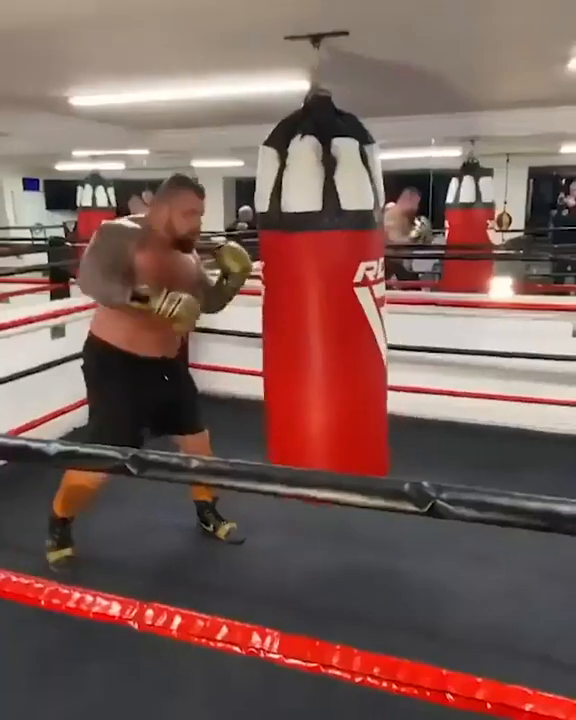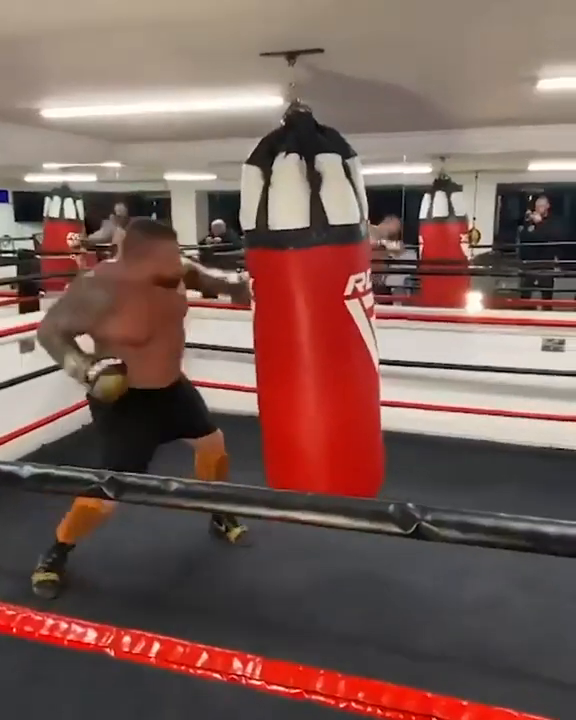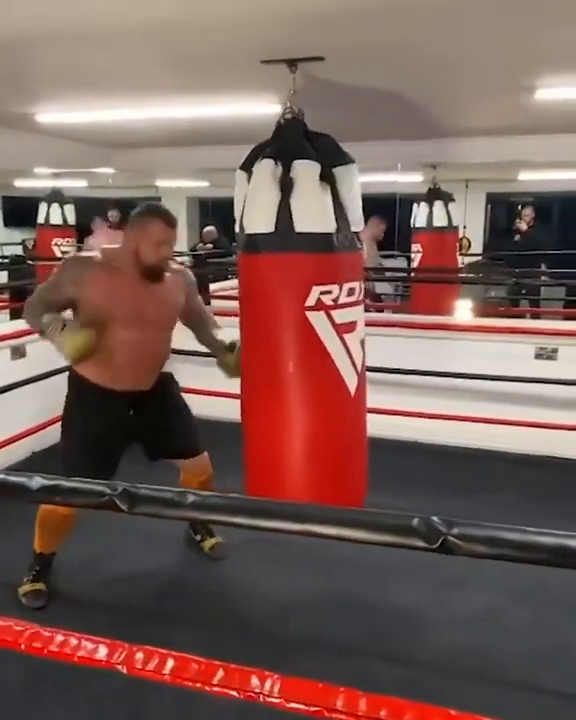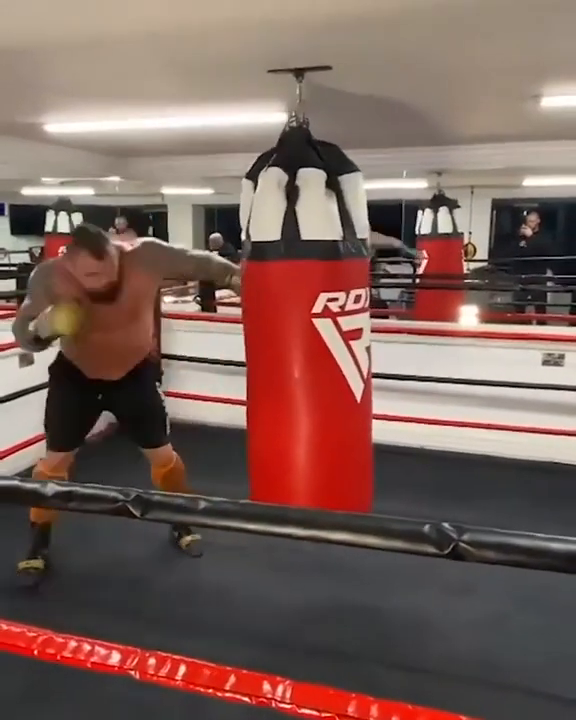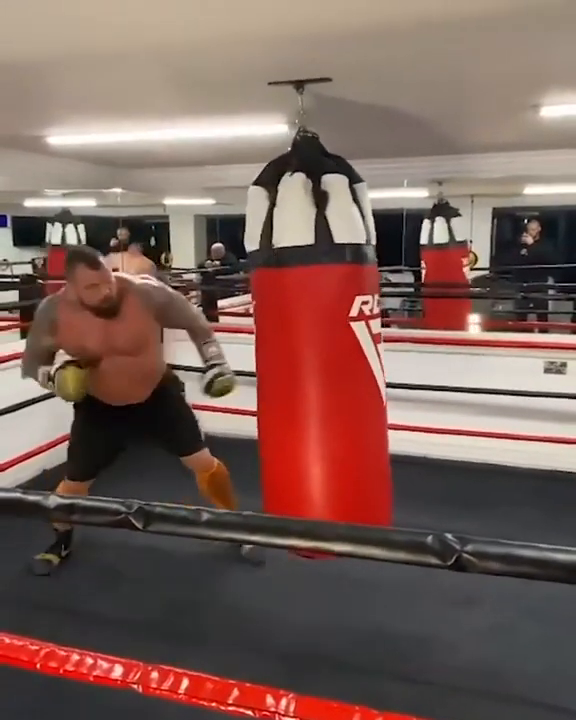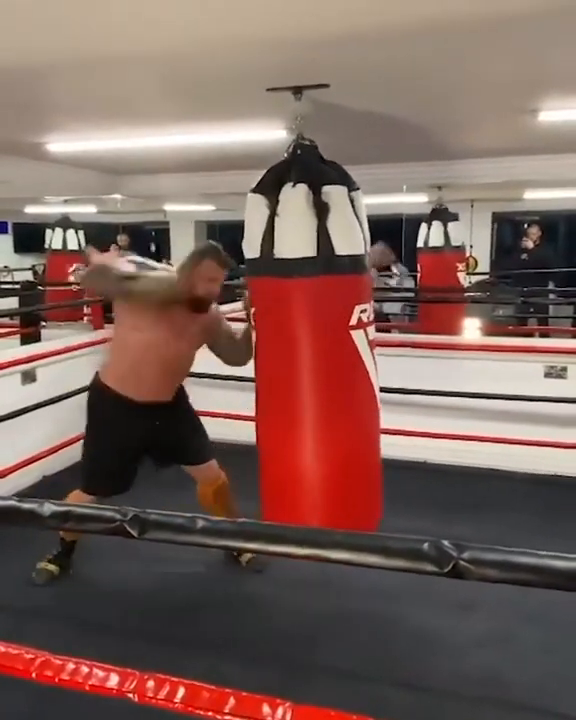
dt=0.7s
person 1, frame 1
left shoulder: (185, 254)
right shoulder: (120, 235)
left elbow: (210, 302)
right elbow: (93, 279)
left wrist: (232, 277)
right wrist: (156, 301)
left hip: (166, 363)
right hip: (116, 362)
left knee: (198, 443)
left ankle: (207, 513)
right ankle: (60, 525)
person 1, frame 2
left shoulder: (161, 265)
right shoulder: (102, 289)
left elbow: (191, 273)
right elbow: (50, 333)
left wrist: (227, 283)
right wrist: (86, 369)
left hip: (167, 385)
right hip: (125, 397)
left knee: (212, 441)
left ankle: (219, 517)
right ankle: (55, 554)
person 1, frame 3
left shoulder: (178, 278)
right shoulder: (85, 270)
left elbow: (201, 321)
right elbow: (35, 308)
left wrist: (223, 349)
right wrist: (59, 327)
left hip: (155, 391)
right hip: (94, 395)
left knee: (198, 463)
left ankle: (198, 528)
right ankle: (40, 565)
person 1, frame 4
left shoulder: (143, 257)
right shoulder: (49, 277)
left elbow: (196, 263)
right elbow: (21, 332)
left wrist: (236, 275)
right wrist: (44, 326)
left hip: (134, 372)
right hip: (75, 374)
left knee: (161, 454)
right knee: (55, 458)
left ankle: (179, 524)
right ankle: (39, 543)
person 1, frame 5
left shoulder: (145, 292)
right shoulder: (53, 312)
left elbow: (193, 320)
right elbow: (31, 362)
left wrist: (215, 361)
right wrist: (55, 378)
left hip: (157, 394)
right hip: (98, 405)
left knee: (202, 461)
right knee: (77, 481)
right ankle: (60, 541)
person 1, frame 6
left shoulder: (207, 313)
right shoulder: (146, 273)
left elbow: (236, 356)
right elbow: (97, 274)
left wrist: (252, 332)
right wrist: (138, 283)
left hip: (167, 406)
right hip: (116, 405)
left knee: (210, 473)
right knee: (91, 492)
right ankle: (64, 550)
